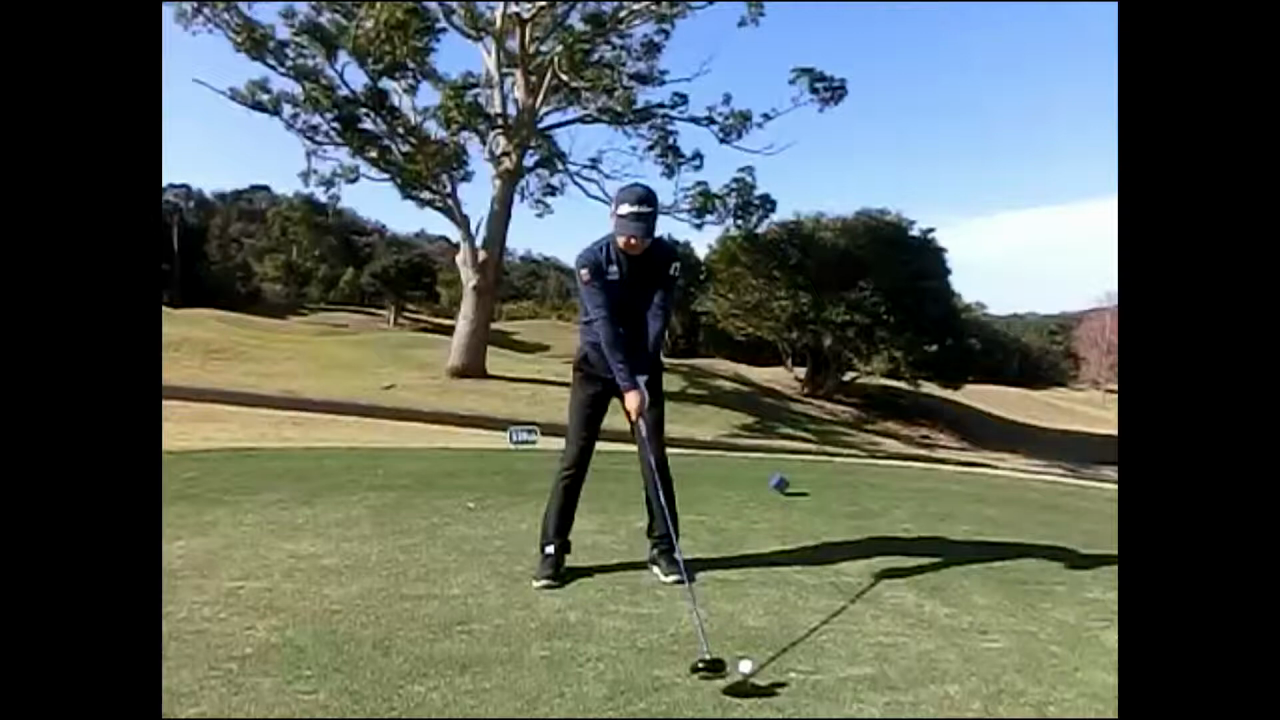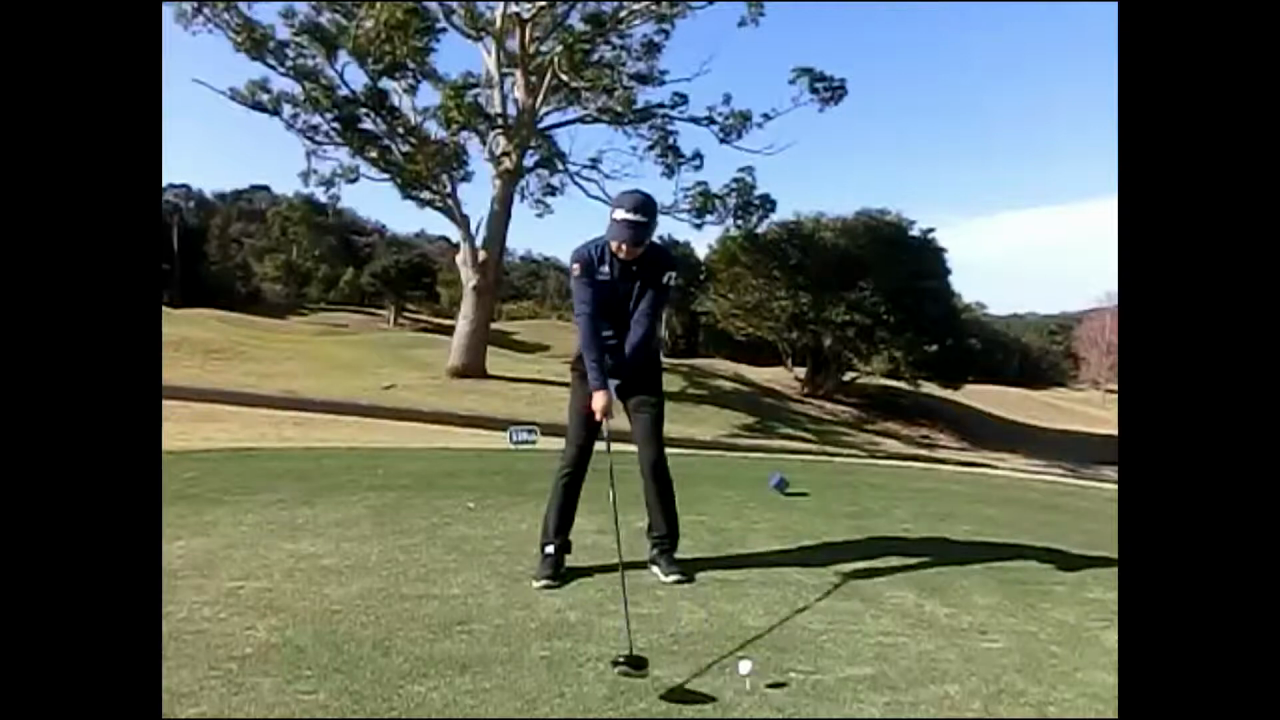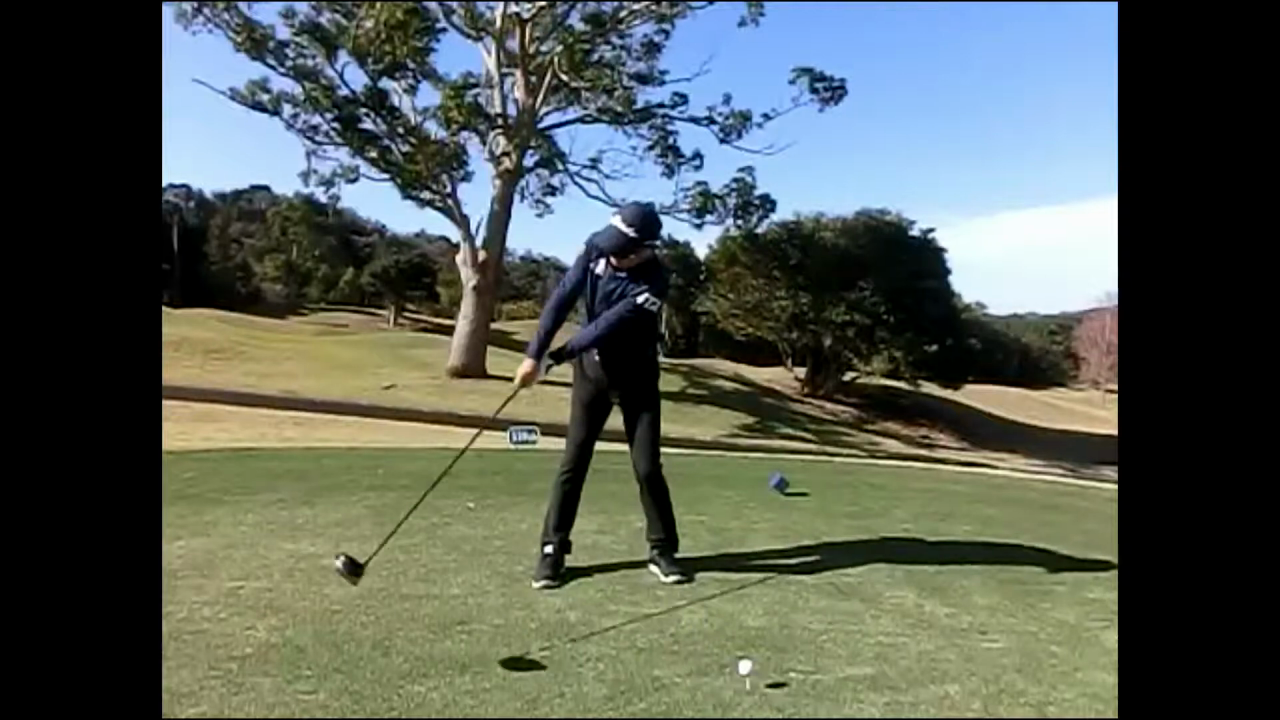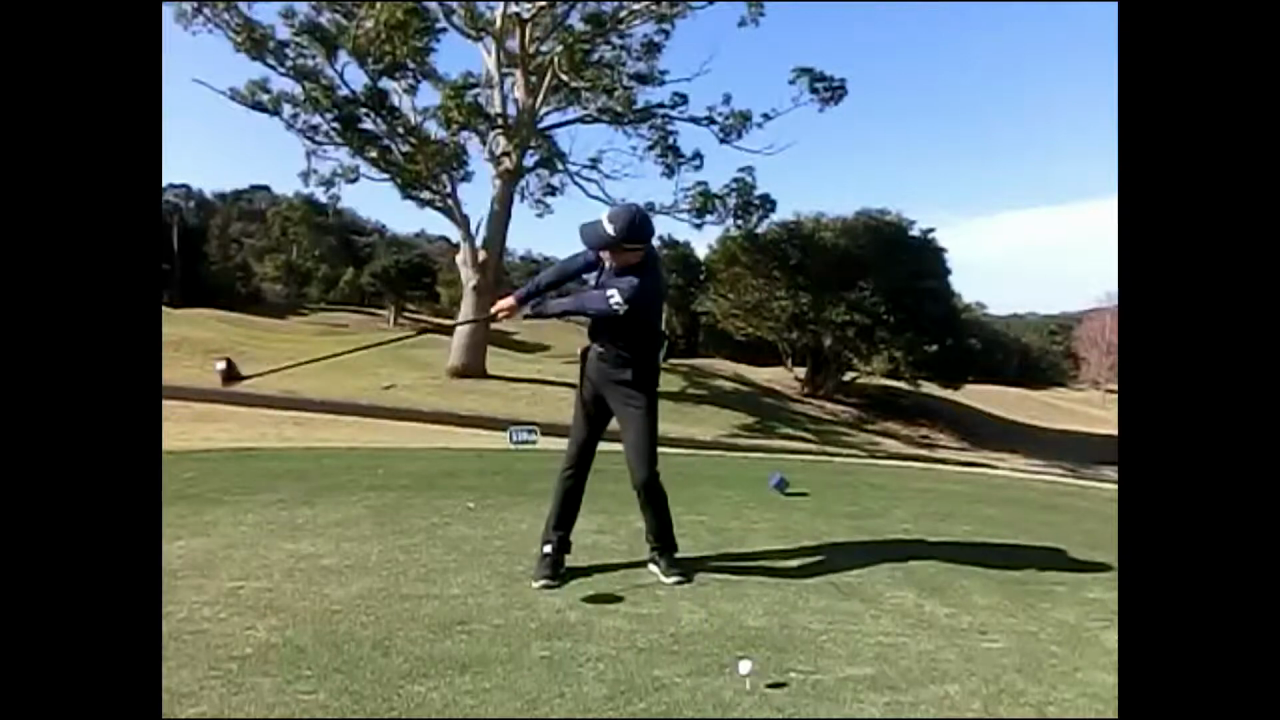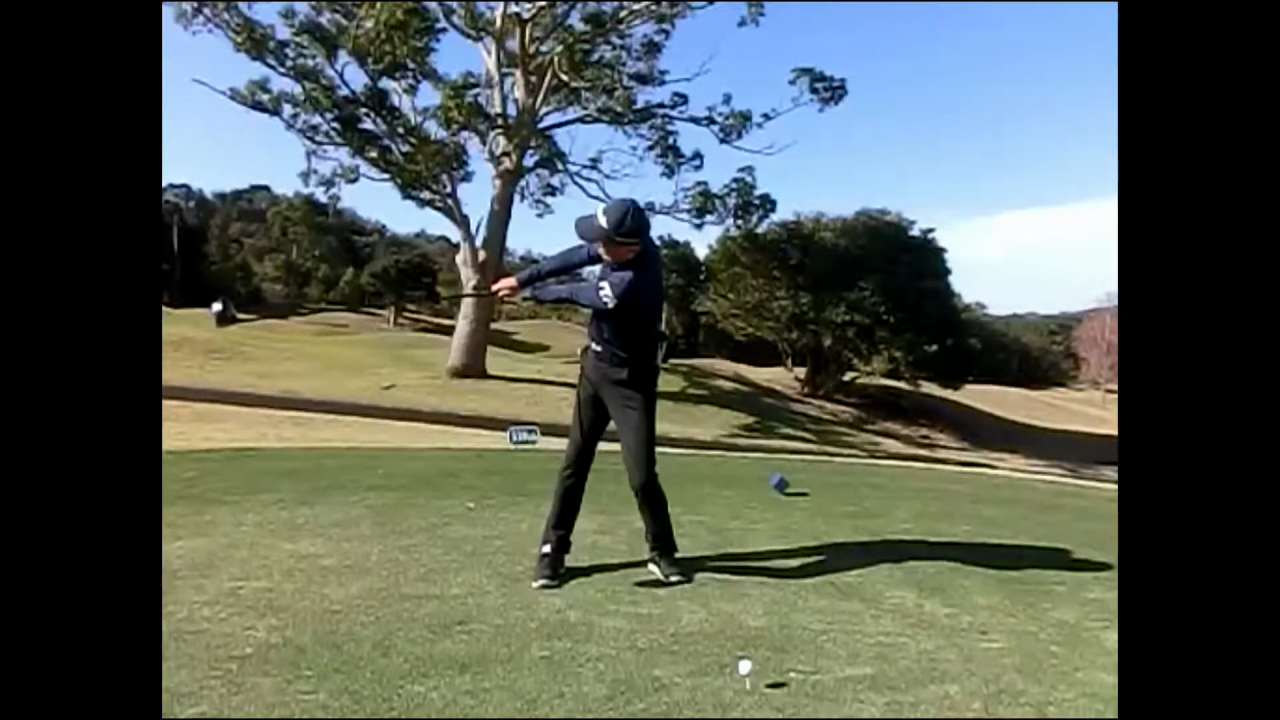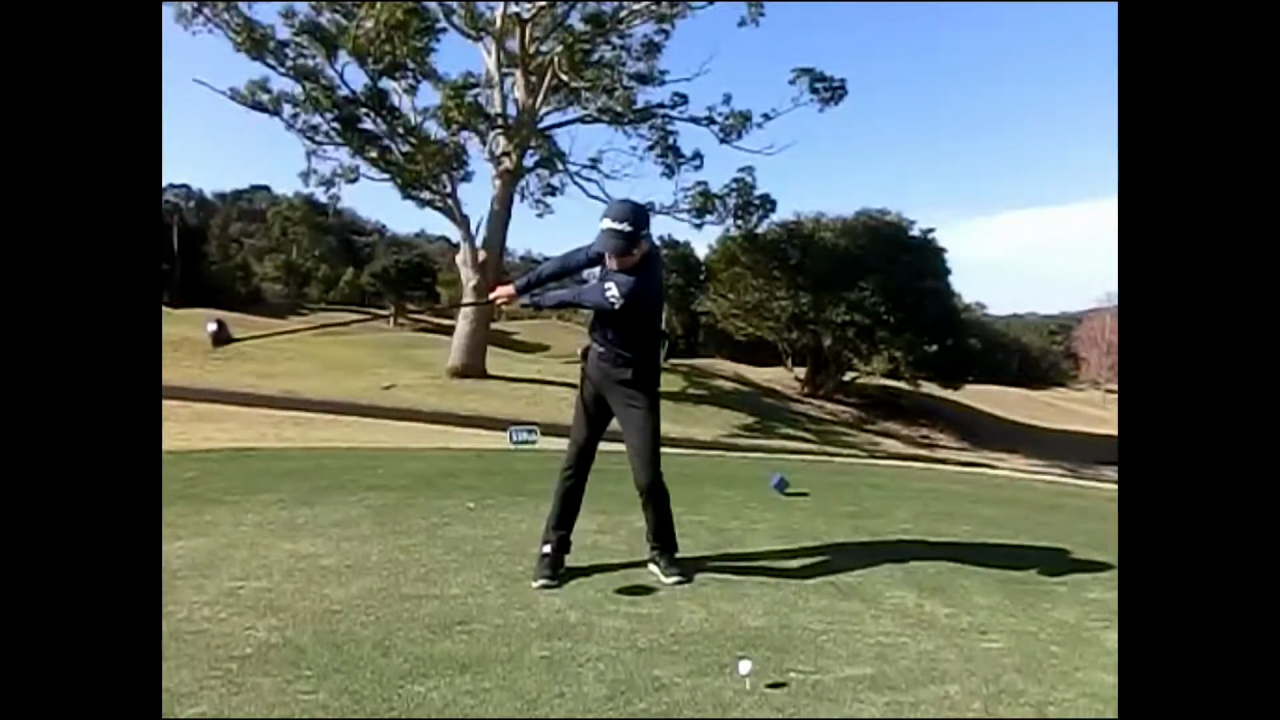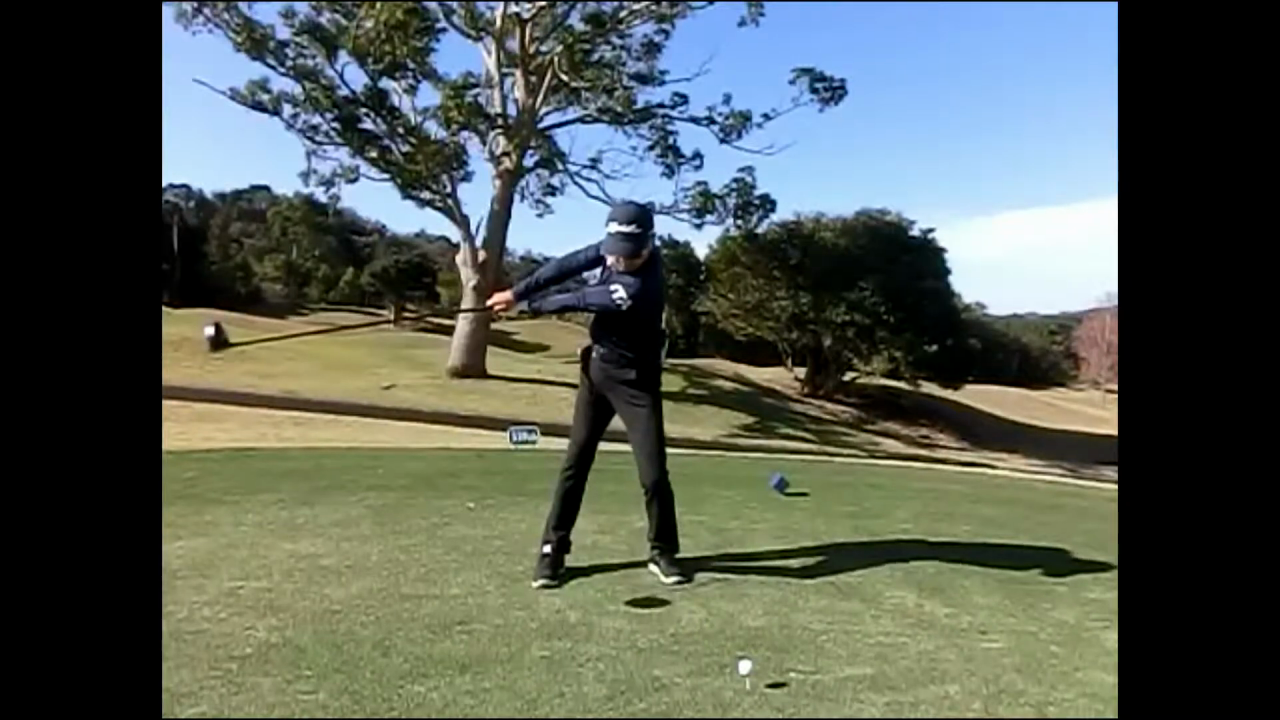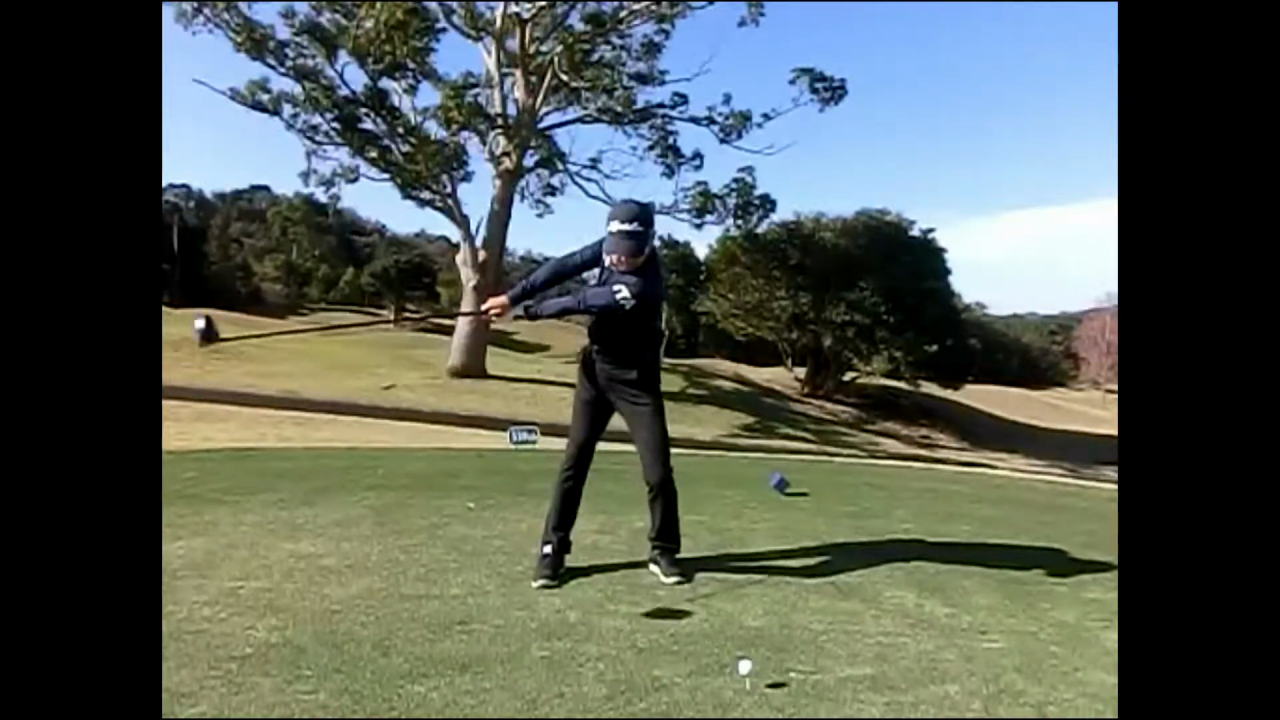
dt=0.4s
person 1, frame 1
left shoulder: (666, 258)
right shoulder: (591, 260)
left elbow: (657, 319)
right elbow: (604, 325)
left wrist: (641, 378)
right wrist: (626, 385)
left hip: (644, 366)
right hip: (595, 365)
left knee: (655, 460)
right knee: (575, 458)
left ankle: (662, 548)
right ankle: (552, 549)
person 1, frame 2
left shoulder: (662, 264)
right shoulder: (586, 258)
left elbow: (643, 325)
right elbow: (587, 322)
left wrist: (619, 382)
right wrist: (597, 384)
left hip: (640, 369)
right hip: (591, 366)
left knee: (653, 461)
right knee: (573, 459)
left ankle: (663, 549)
right ankle: (552, 550)
person 1, frame 3
left shoulder: (653, 282)
right shoulder: (596, 248)
left elbow: (606, 326)
right elbow: (561, 299)
left wrist: (554, 357)
right wrist: (534, 353)
left hip: (635, 374)
right hip: (592, 366)
left knee: (647, 467)
right knee: (573, 460)
left ankle: (662, 550)
right ankle: (553, 549)
person 1, frame 4
left shoulder: (639, 288)
right shoulder: (619, 248)
left elbow: (579, 304)
right elbow: (572, 267)
left wrist: (534, 308)
right wrist: (520, 296)
left hip: (632, 378)
right hip: (596, 365)
left knee: (643, 474)
right knee: (575, 461)
left ankle: (662, 552)
right ankle: (553, 549)
person 1, frame 5
left shoulder: (630, 285)
right shoulder: (634, 245)
left elbow: (574, 293)
right elbow: (576, 257)
left wrist: (532, 290)
right wrist: (523, 278)
left hip: (629, 378)
right hip: (596, 364)
left knee: (641, 475)
right knee: (575, 461)
left ankle: (662, 552)
right ankle: (553, 548)
person 1, frame 6
left shoulder: (636, 286)
right shoulder: (620, 248)
left elbow: (576, 297)
right elbow: (572, 261)
left wrist: (531, 298)
right wrist: (518, 285)
left hip: (632, 379)
right hip: (597, 365)
left knee: (647, 475)
right knee: (576, 461)
left ankle: (662, 552)
right ankle: (553, 548)
person 1, frame 7
left shoulder: (640, 288)
right shoulder: (616, 247)
left elbow: (578, 301)
right elbow: (569, 264)
left wrist: (531, 305)
right wrist: (517, 291)
left hip: (635, 379)
right hip: (597, 367)
left knee: (653, 474)
right knee: (575, 462)
left ankle: (663, 552)
right ankle: (553, 549)
person 1, frame 8
left shoulder: (642, 287)
right shoulder: (611, 247)
left elbow: (578, 304)
right elbow: (563, 267)
left wrist: (526, 310)
right wrist: (511, 296)
left hip: (635, 379)
right hip: (596, 368)
left knee: (658, 473)
right knee: (574, 462)
left ankle: (663, 552)
right ankle: (553, 549)
